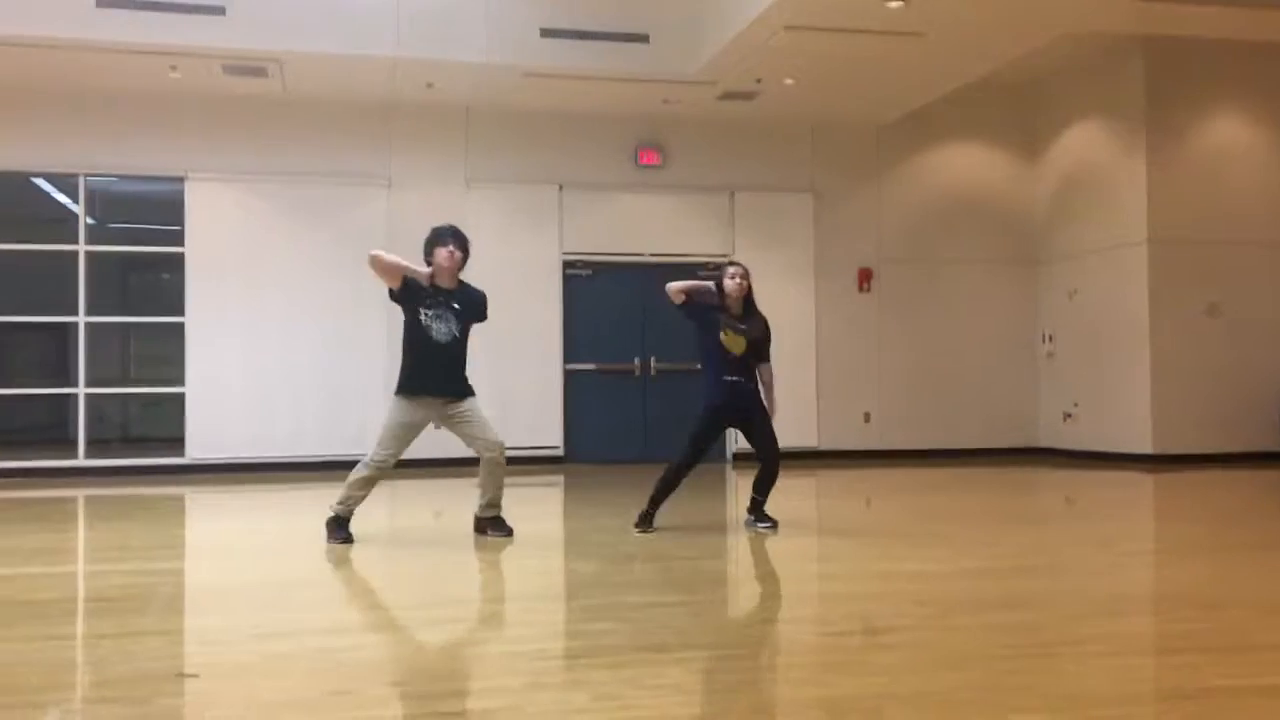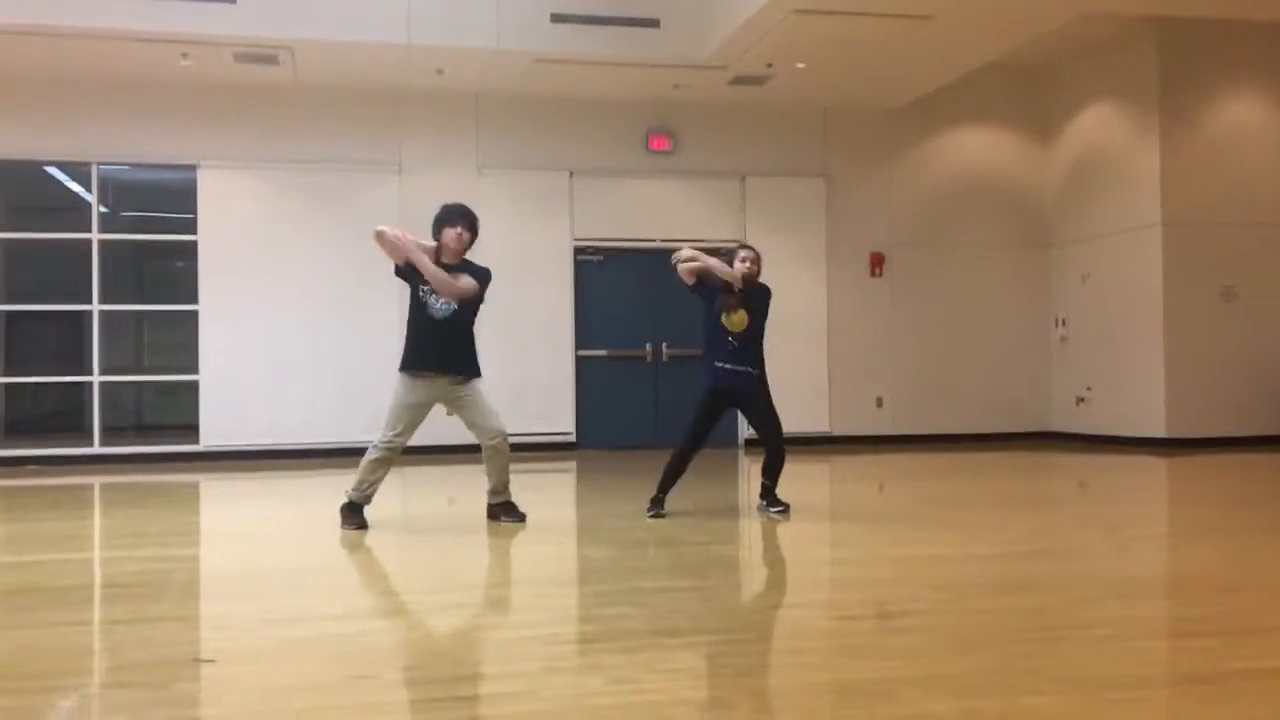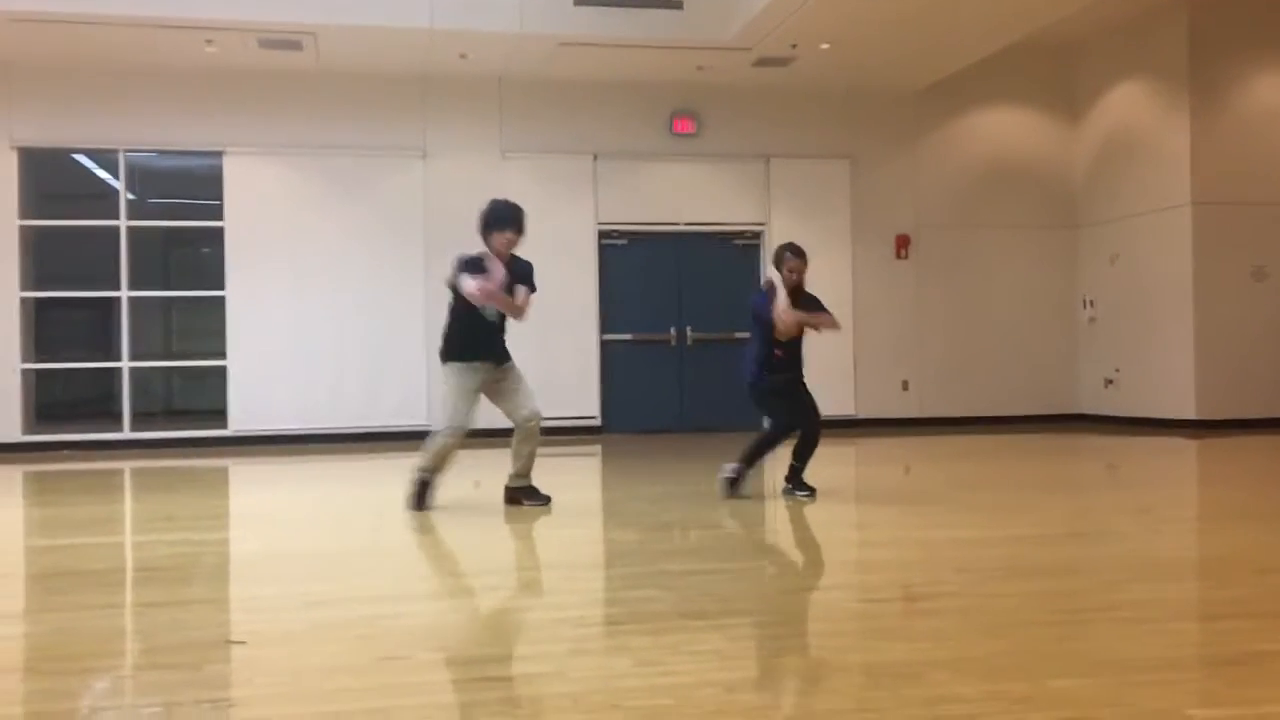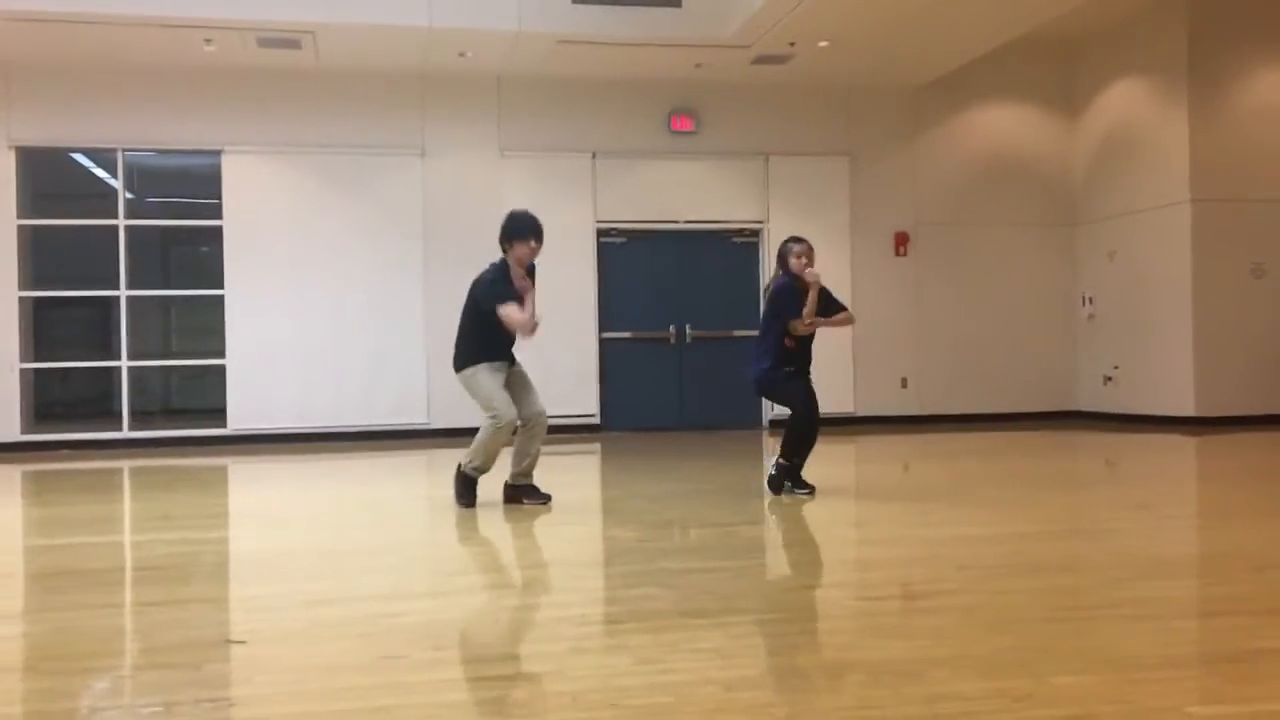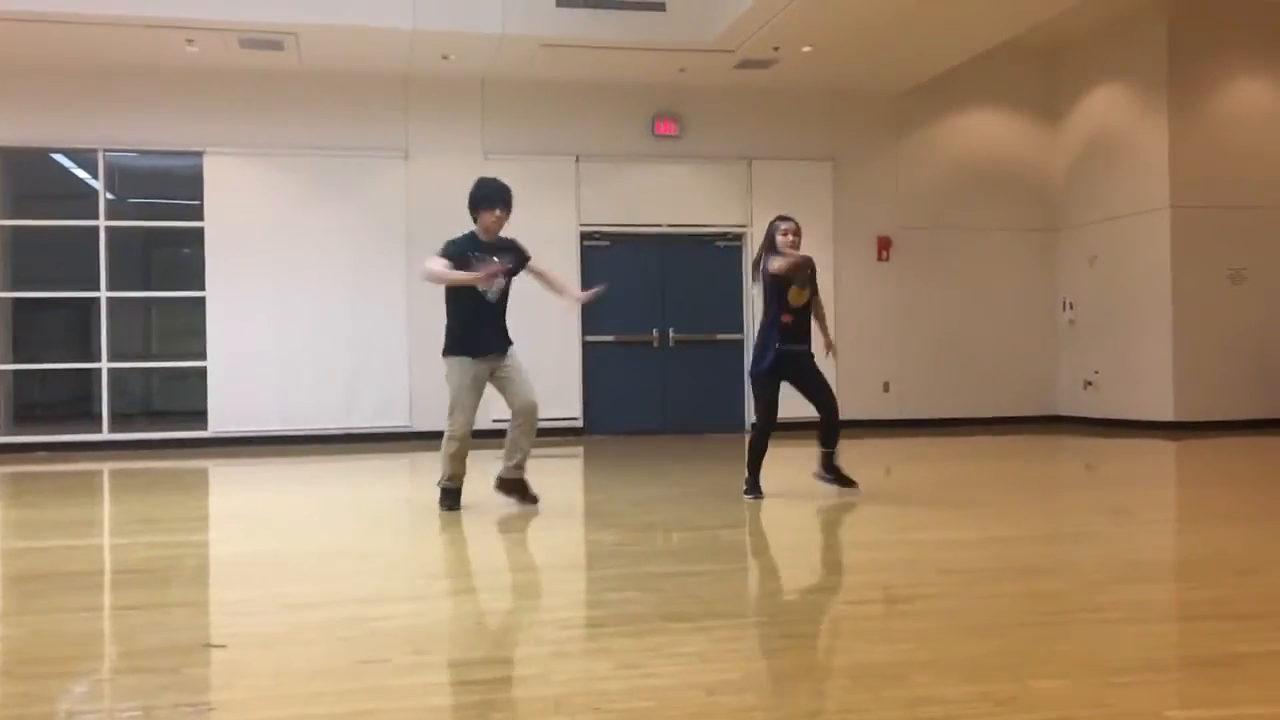
dt=0.3s
person 1, frame 1
left shoulder: (474, 299)
right shoulder: (412, 288)
right elbow: (376, 259)
right wrist: (420, 273)
left hip: (457, 396)
right hip: (412, 395)
left knee: (493, 448)
right knee: (380, 459)
left ankle: (488, 515)
right ankle: (340, 516)
person 1, frame 2
left shoulder: (478, 274)
right shoulder: (415, 265)
left elbow: (453, 290)
right elbow: (382, 235)
left wrist: (419, 257)
right wrist: (424, 247)
left hip: (462, 376)
right hip: (416, 374)
left knee: (496, 436)
right knee: (390, 441)
left ankle: (499, 501)
right ankle: (355, 502)
person 1, frame 3
left shoulder: (523, 269)
right shoulder: (468, 265)
left elbow: (519, 311)
right elbow: (473, 291)
left wrist: (498, 289)
right wrist: (496, 279)
left hip: (497, 359)
right hip: (460, 361)
left knee: (529, 417)
right knee: (455, 426)
left ankle: (519, 486)
right ankle: (425, 478)
person 1, frame 4
left shoulder: (526, 272)
right shoulder: (492, 281)
left elbow: (528, 325)
right elbow: (524, 326)
left wrist: (527, 293)
right wrist: (529, 296)
left hip: (504, 359)
right hip: (475, 362)
left knee: (536, 415)
right knee: (504, 417)
left ankle: (518, 483)
right ankle: (468, 472)
person 1, frame 5
left shoulder: (510, 248)
right shoulder: (460, 247)
left elbow: (537, 272)
right elbow: (433, 271)
left wrist: (571, 294)
right wrist: (474, 277)
left hip: (500, 347)
right hip: (463, 351)
left knee: (526, 406)
right knee: (461, 422)
left ankle: (511, 475)
right ankle: (450, 486)
person 2, frame 1
left shoulder: (758, 322)
right shoulder: (707, 311)
left elbow: (763, 364)
right elbow: (671, 288)
left wrist: (770, 403)
right wrist: (707, 286)
left hip: (751, 402)
right hip: (717, 401)
left knee: (771, 458)
right knee: (688, 458)
left ankle: (756, 511)
right ankle: (649, 512)
person 2, frame 2
left shoulder: (760, 293)
right shoulder: (714, 292)
left elbow: (737, 280)
right elbow: (683, 269)
left wrist: (698, 255)
right wrist: (711, 264)
left hip: (752, 383)
right hip: (718, 382)
left knee: (775, 442)
right knee: (692, 441)
left ankle: (768, 496)
right ankle: (659, 497)
person 2, frame 3
left shoulder: (806, 301)
right shoulder: (763, 298)
left elbow: (832, 324)
right elbow: (784, 322)
left wrist: (803, 317)
right wrist: (780, 287)
left hip: (791, 378)
right hip: (762, 377)
left knee: (812, 424)
right knee: (785, 422)
left ankle: (794, 479)
right ankle: (737, 469)
person 2, frame 4
left shoulder: (818, 292)
right shoulder: (782, 288)
left elbow: (848, 318)
right elbow: (801, 325)
left wrist: (821, 322)
right wrist: (813, 290)
left hip: (797, 371)
right hip: (769, 371)
left knee: (810, 419)
right knee: (805, 406)
left ankle: (792, 475)
right ankle: (782, 464)
person 2, frame 5
left shoulder: (807, 266)
right shoulder: (772, 265)
right elbow: (776, 266)
left wrist: (824, 334)
right wrist: (791, 258)
left hip: (799, 354)
right hip: (769, 355)
left knee: (829, 407)
right knee: (765, 420)
left ankle: (828, 467)
right ankle: (752, 480)
